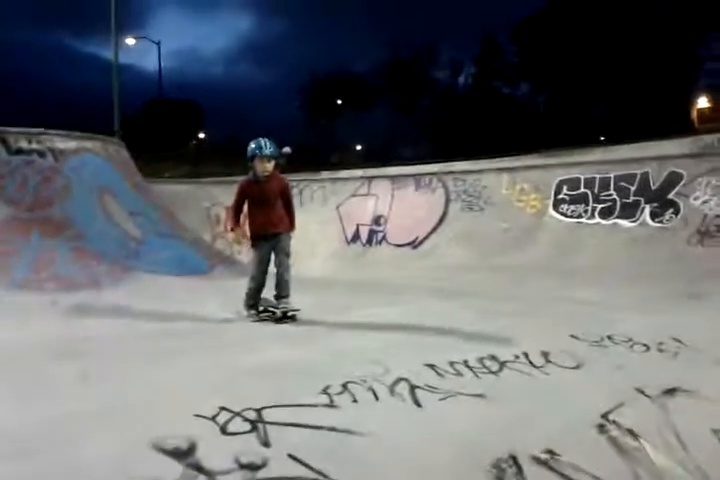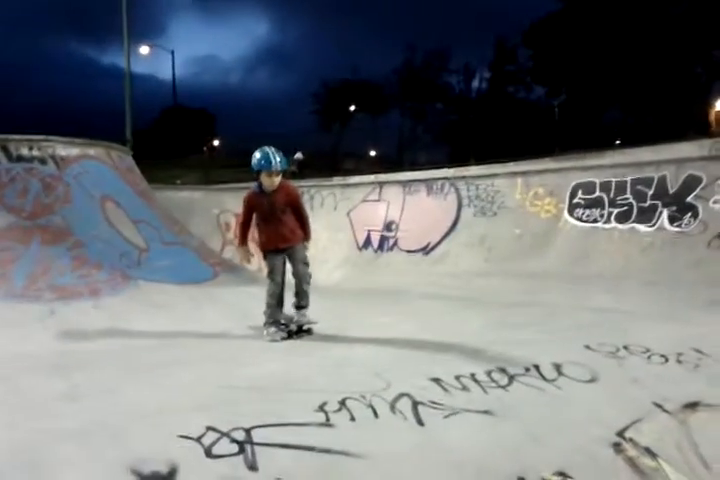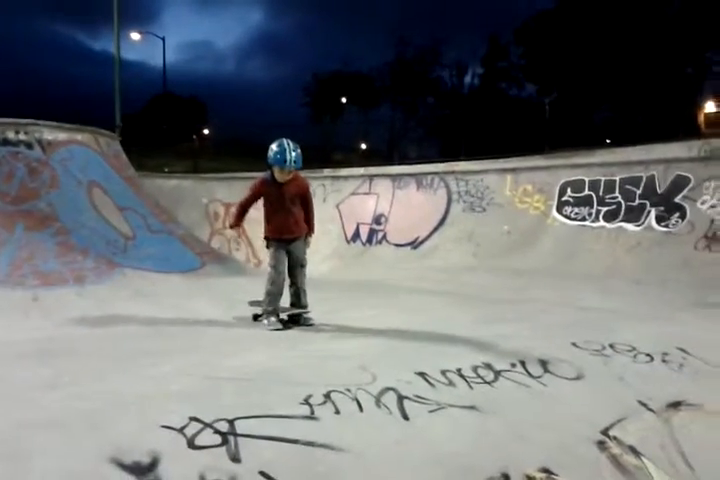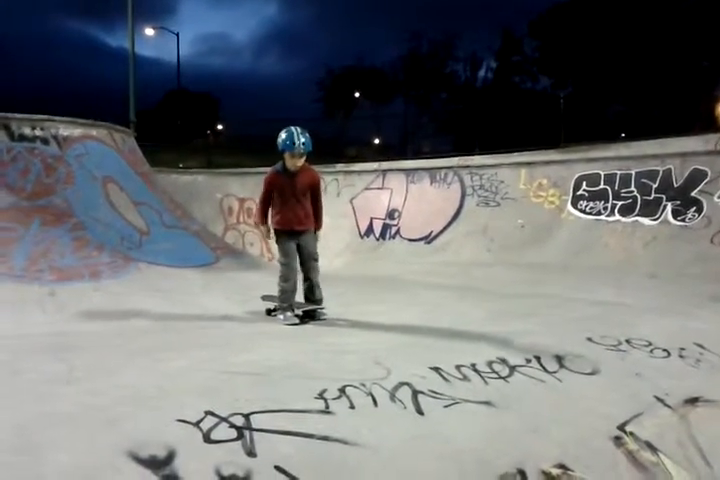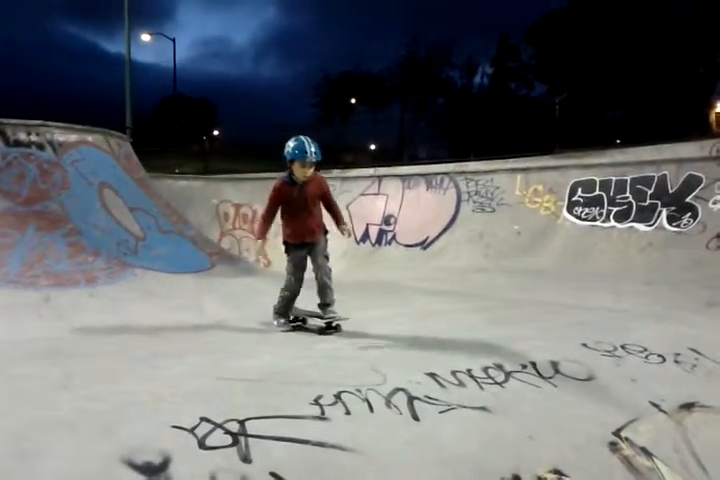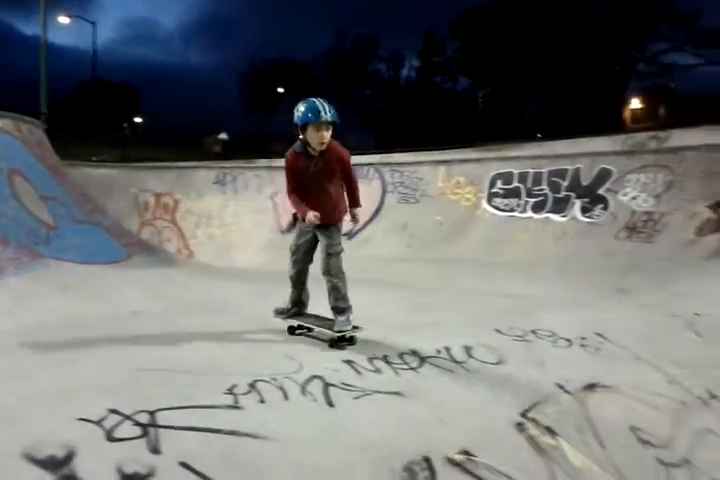
dt=0.7s
person 1, frame 1
left shoulder: (281, 182)
right shoulder: (246, 185)
left elbow: (289, 205)
right elbow: (237, 207)
left wrist: (291, 227)
right wrist: (236, 227)
left hip: (281, 231)
right hip: (260, 234)
left knee: (283, 266)
right knee: (258, 271)
left ankle: (283, 299)
right ankle: (251, 304)
person 1, frame 2
left shoulder: (289, 191)
right shoulder: (252, 197)
left elbow: (301, 214)
right elbow: (246, 222)
left wrist: (306, 237)
right wrist: (243, 246)
left hip: (294, 241)
right hip: (270, 246)
left knee: (302, 274)
right knee: (275, 284)
left ankle: (301, 309)
right ankle: (272, 323)
person 1, frame 3
left shoulder: (301, 184)
right shoulder: (263, 184)
left elbow: (308, 208)
right elbow: (245, 204)
left wrist: (309, 232)
right wrist: (236, 225)
left hip: (298, 236)
right hip: (275, 237)
left knee: (298, 274)
right knee: (276, 274)
left ankle: (299, 311)
right ankle: (270, 314)
person 1, frame 4
left shoulder: (312, 175)
right shoulder: (274, 175)
left elbow: (317, 202)
right elbow: (265, 200)
left wrist: (317, 227)
right wrist: (263, 223)
left hip: (307, 229)
right hip: (283, 229)
left knee: (310, 267)
right knee: (288, 269)
left ankle: (313, 304)
right ankle: (285, 309)
person 1, frame 5
left shoulder: (319, 182)
right shoulder: (281, 187)
left elbow: (329, 203)
right elbow: (269, 213)
left wrist: (341, 223)
right wrist: (261, 236)
left hip: (317, 236)
right hip: (294, 240)
left knee: (323, 270)
right knee: (294, 279)
left ankle: (327, 306)
right ankle: (281, 313)
person 1, frame 6
left shoulder: (339, 153)
right shoulder: (293, 157)
left elbow: (350, 179)
right elbow: (293, 190)
left wrist: (354, 206)
right wrist: (305, 212)
left hip: (332, 220)
right hip: (307, 220)
left knee: (332, 267)
right knee: (298, 263)
left ankle: (342, 312)
right ankle: (297, 303)
